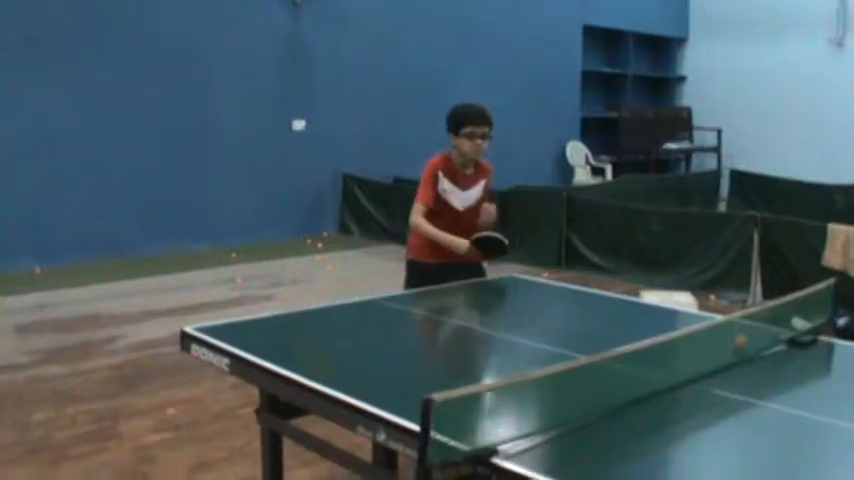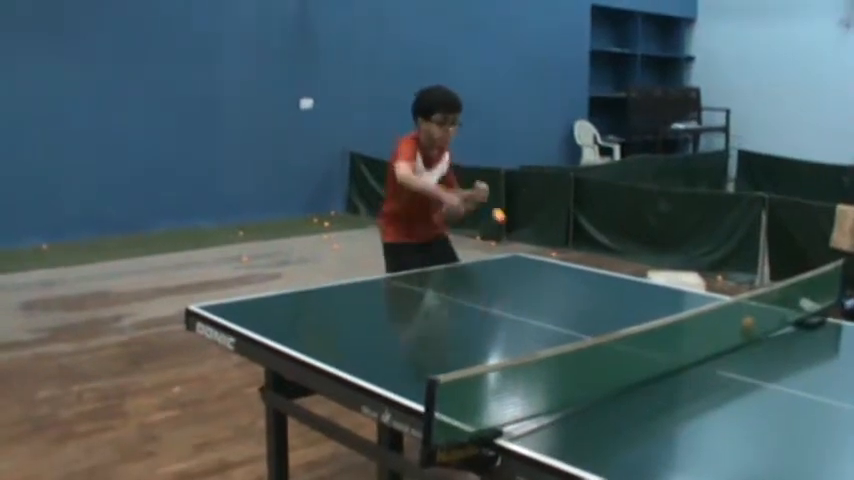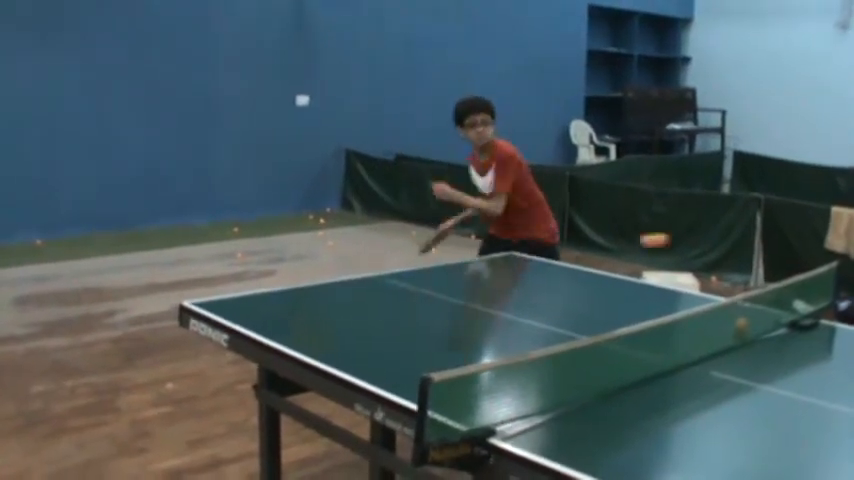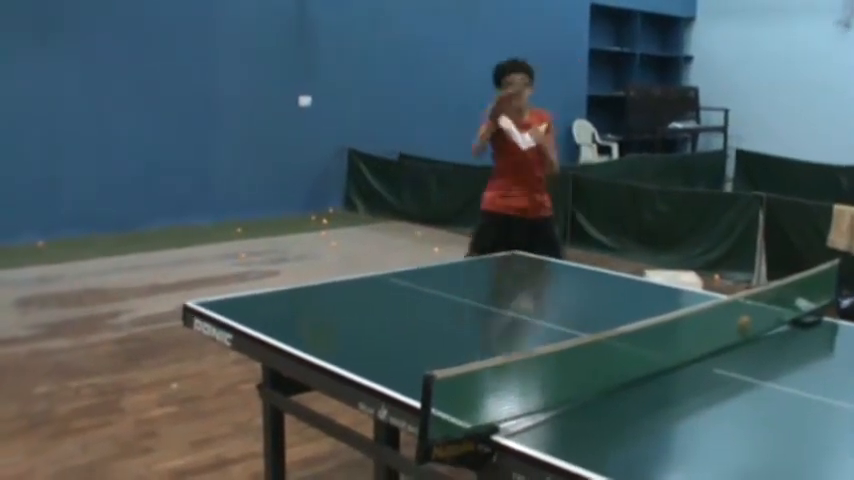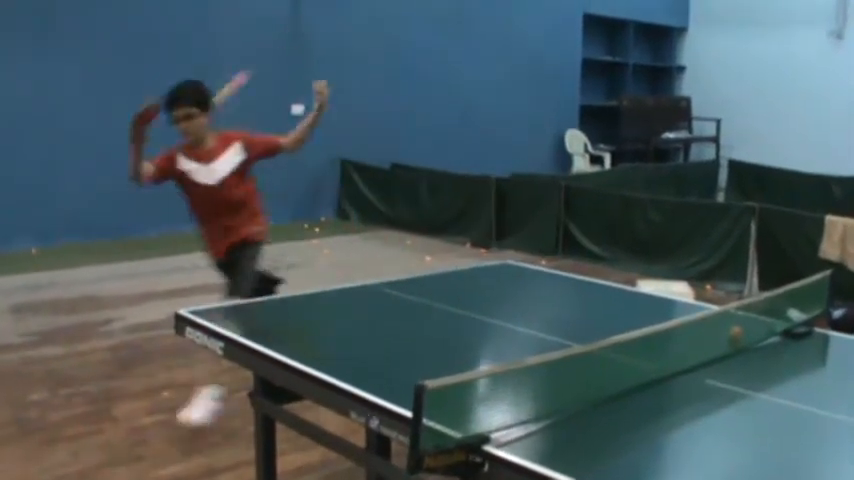
dt=0.7s
person 1, frame 1
left shoulder: (485, 171)
right shoulder: (437, 167)
left elbow: (477, 225)
right elbow: (415, 220)
left wrist: (487, 220)
right wrist: (451, 241)
left hip: (466, 258)
right hip: (426, 260)
person 1, frame 2
left shoulder: (443, 150)
right shoulder: (408, 145)
left elbow: (453, 194)
right elbow: (404, 176)
left wrist: (473, 195)
right wrist: (442, 194)
left hip: (433, 233)
right hip: (400, 237)
person 1, frame 3
left shoulder: (505, 154)
right shoulder: (474, 161)
left elbow: (496, 208)
left wrist: (453, 195)
right wrist: (457, 219)
left hip: (537, 235)
right hip: (503, 235)
person 1, frame 4
left shoulder: (543, 120)
right shoulder: (497, 121)
left elbow: (552, 169)
right elbow: (477, 150)
left wrist: (545, 144)
right wrist: (493, 119)
left hip: (538, 209)
right hip: (499, 208)
person 1, frame 5
left shoulder: (236, 142)
right shoulder: (175, 159)
left elbow: (290, 143)
right elbow: (140, 177)
left wrist: (318, 111)
right wrist: (138, 146)
left hip: (248, 233)
right hip: (221, 244)
left knee: (241, 299)
left ankle: (213, 391)
